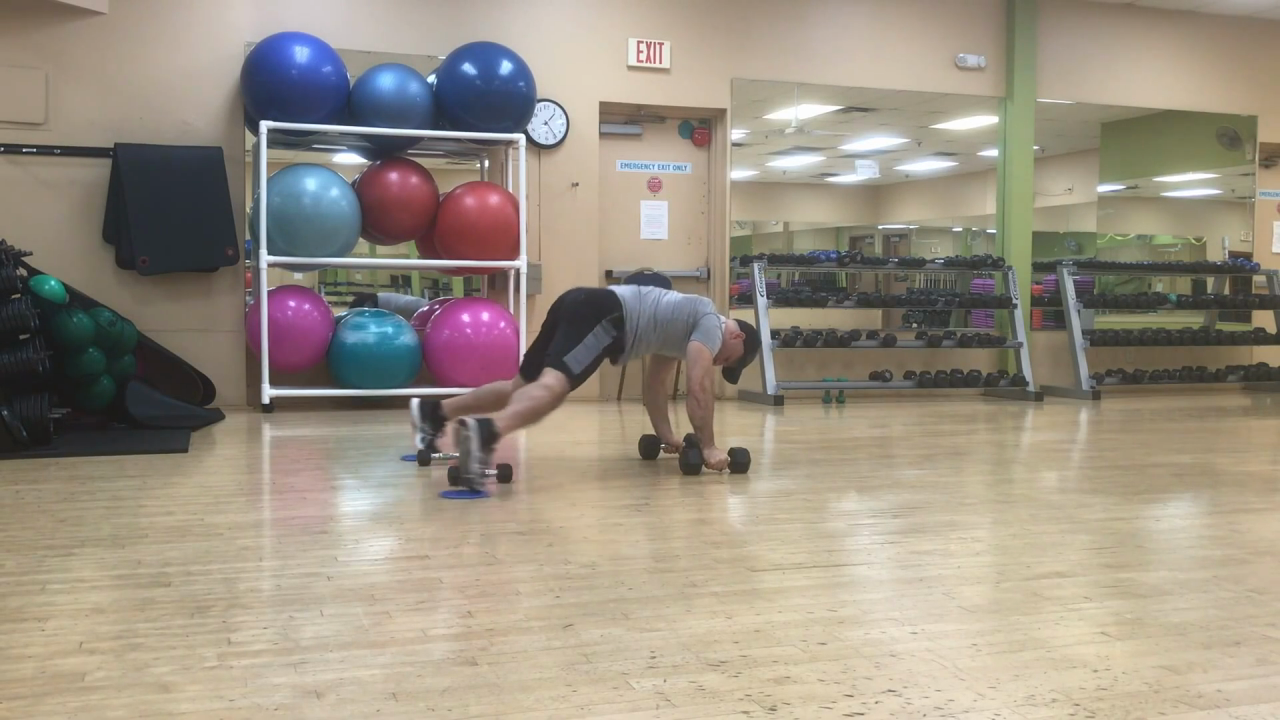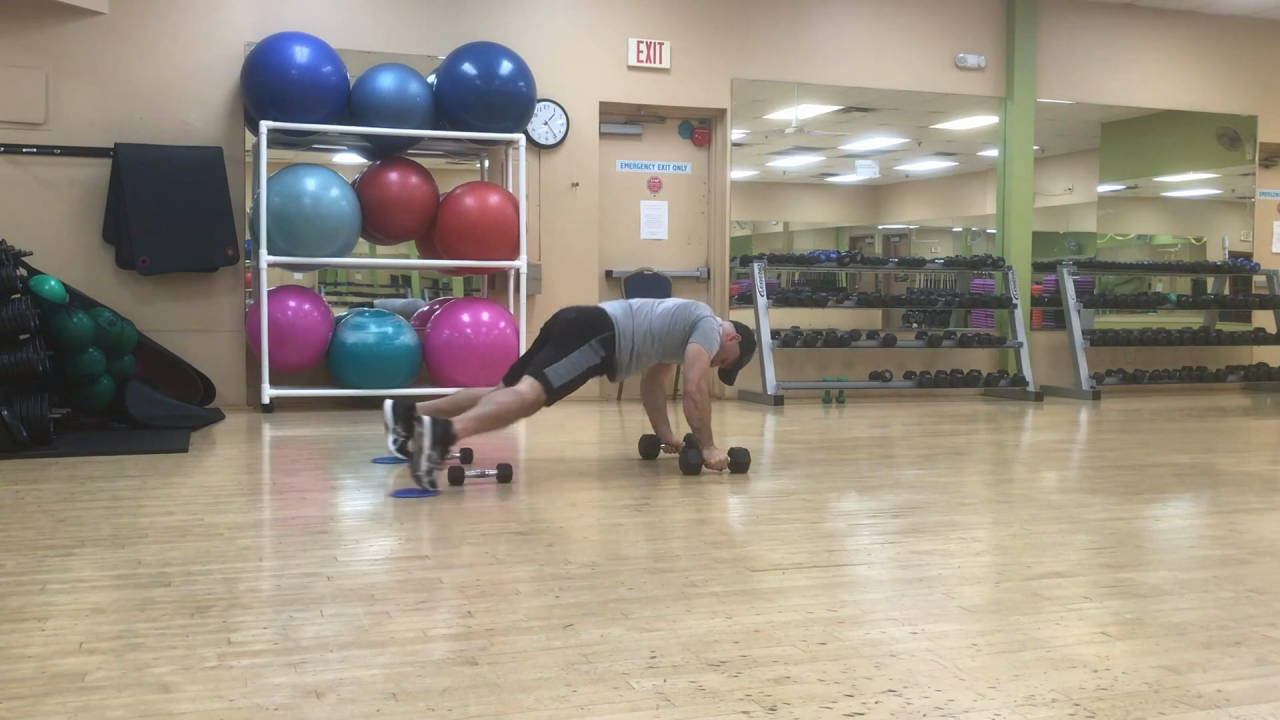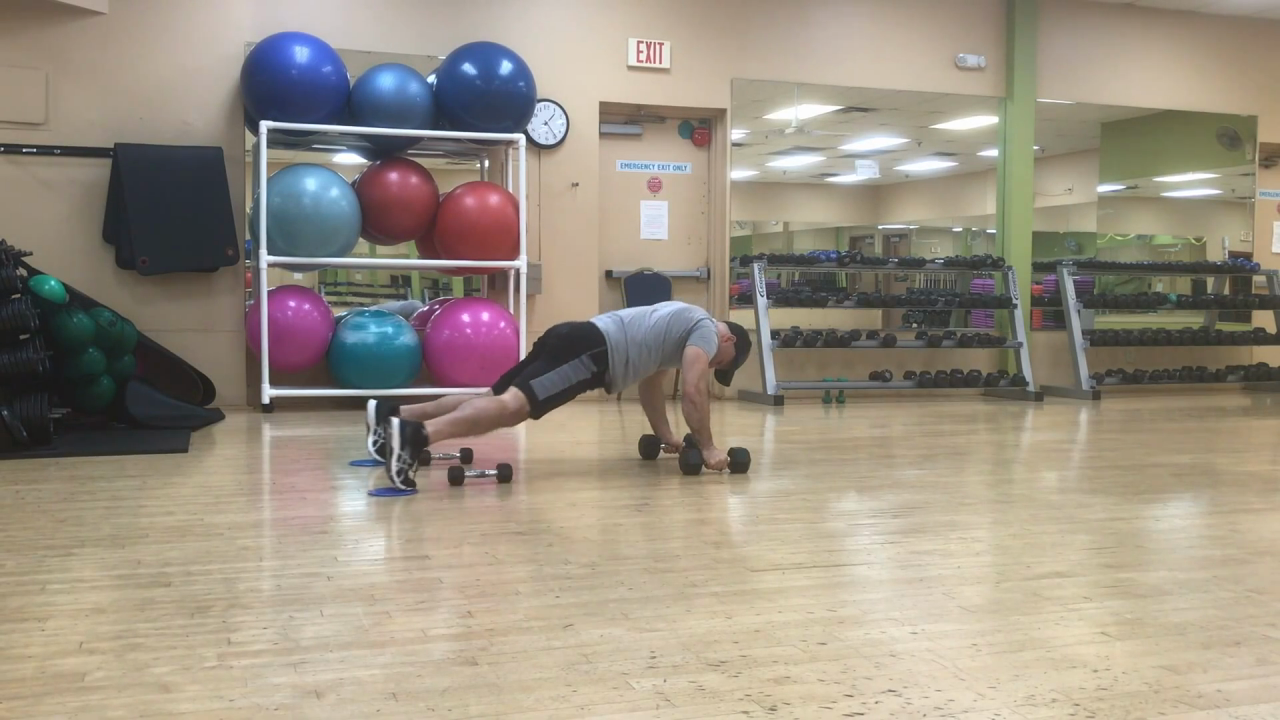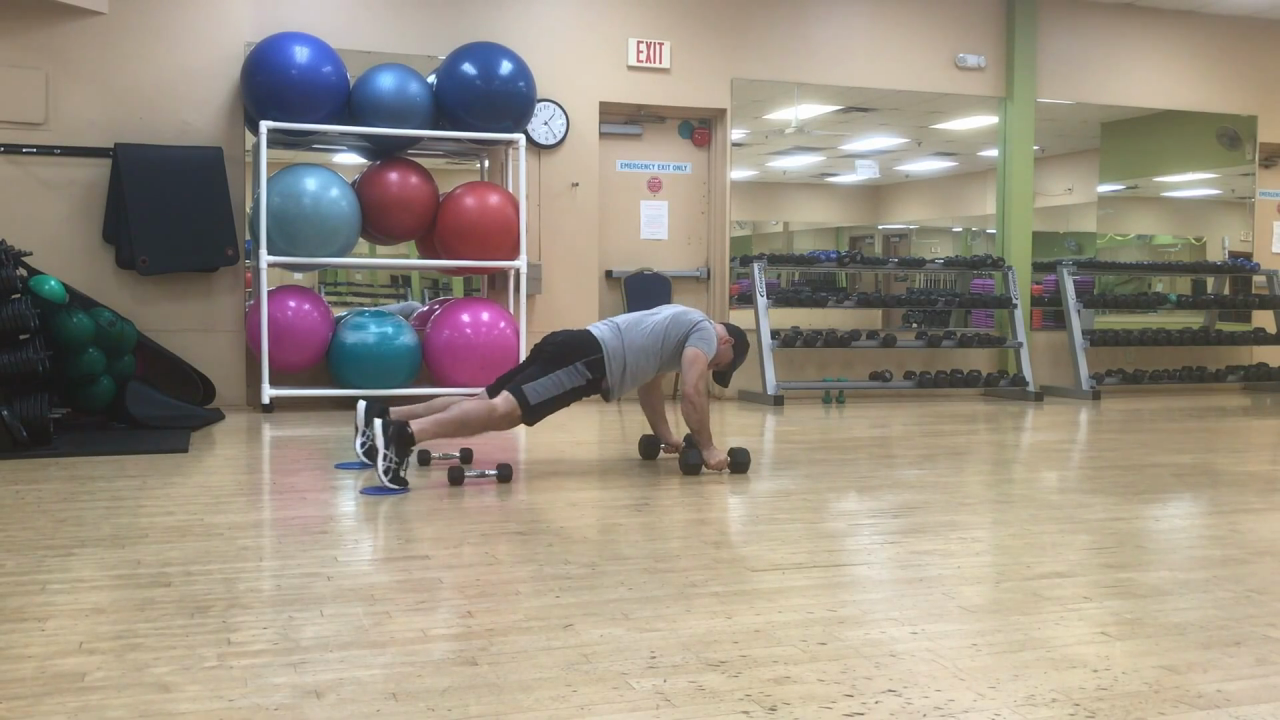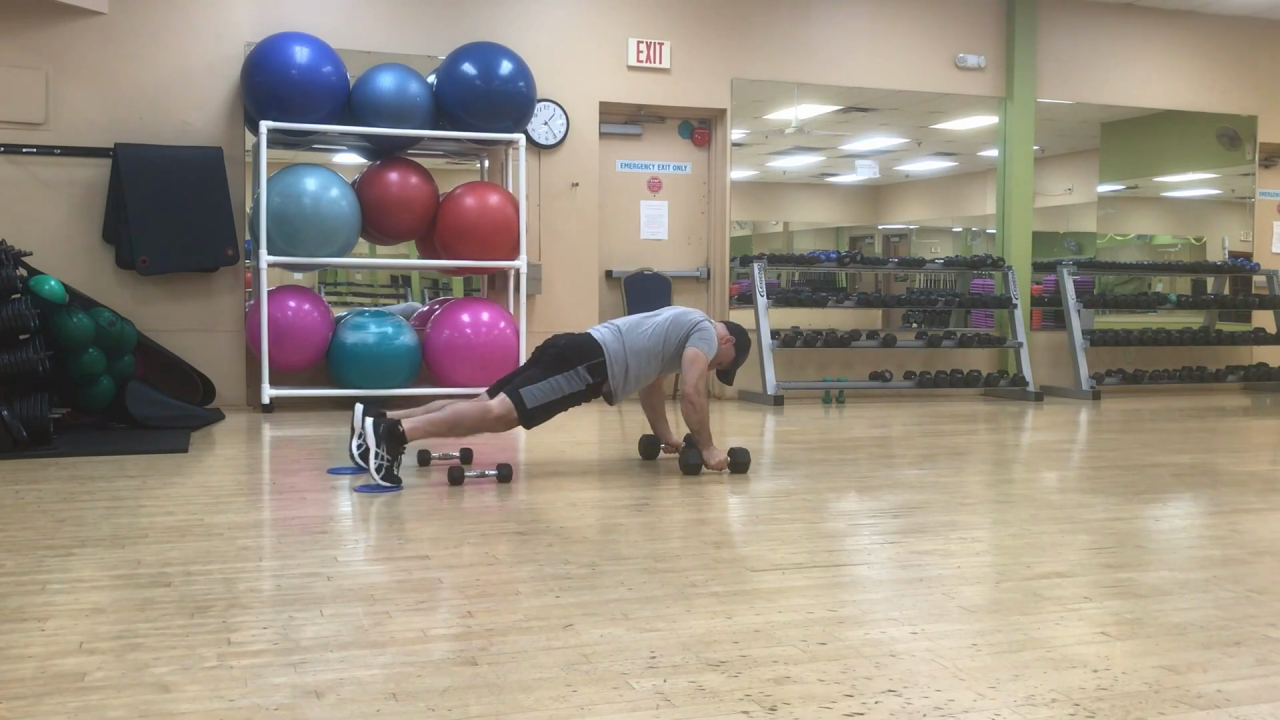
dt=0.1s
person 1, frame 1
left shoulder: (681, 332)
right shoulder: (711, 326)
left elbow: (655, 384)
right elbow: (698, 389)
left wrist: (667, 436)
right wrist: (708, 447)
left hip: (581, 306)
right hip: (603, 316)
left knee: (525, 385)
right knee: (551, 385)
left ankle: (435, 413)
right ankle: (486, 430)
person 1, frame 2
left shoulder: (688, 324)
right shoulder: (708, 327)
left elbow: (652, 382)
right elbow: (694, 390)
left wrist: (666, 436)
right wrist: (707, 447)
left hip: (582, 325)
right hip: (598, 334)
left knee: (507, 392)
right knee: (529, 394)
left ankle: (408, 413)
right ankle: (445, 432)
person 1, frame 3
left shoulder: (681, 329)
right shoulder: (706, 330)
left elbow: (650, 384)
right elbow: (693, 392)
left wrist: (666, 437)
right wrist: (707, 448)
left hip: (579, 340)
right hip: (591, 350)
left knee: (499, 399)
right knee: (512, 405)
left ankle: (392, 415)
right ankle: (416, 435)
person 1, frame 4
left shoulder: (682, 325)
right shoulder: (704, 332)
left elbow: (649, 382)
right elbow: (692, 392)
left wrist: (666, 436)
right wrist: (707, 448)
left hip: (578, 349)
right hip: (588, 358)
left knee: (486, 402)
right knee: (503, 411)
left ankle: (383, 416)
right ankle: (402, 435)
person 1, frame 5
left shoulder: (682, 326)
right shoulder: (705, 332)
left elbow: (650, 383)
right elbow: (692, 392)
left wrist: (666, 437)
right wrist: (707, 448)
left hip: (581, 352)
right hip: (590, 362)
left knee: (485, 404)
right knee: (499, 413)
left ankle: (381, 419)
right ankle: (393, 433)
